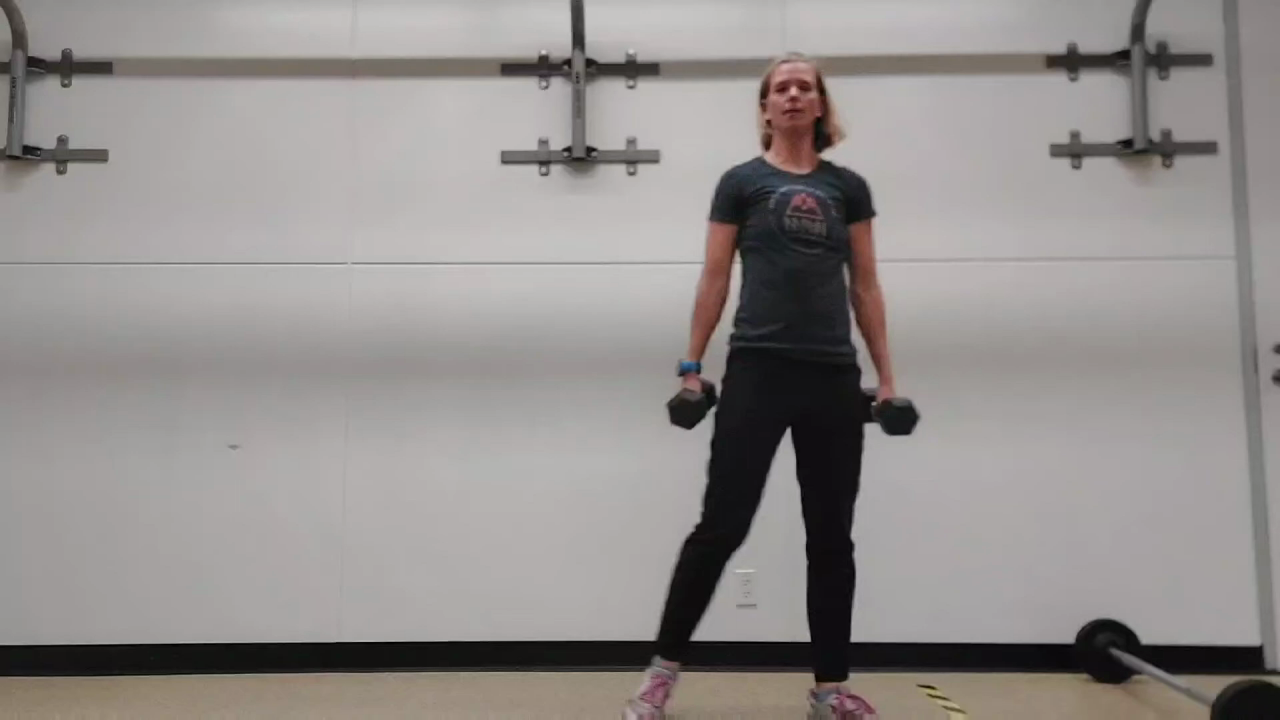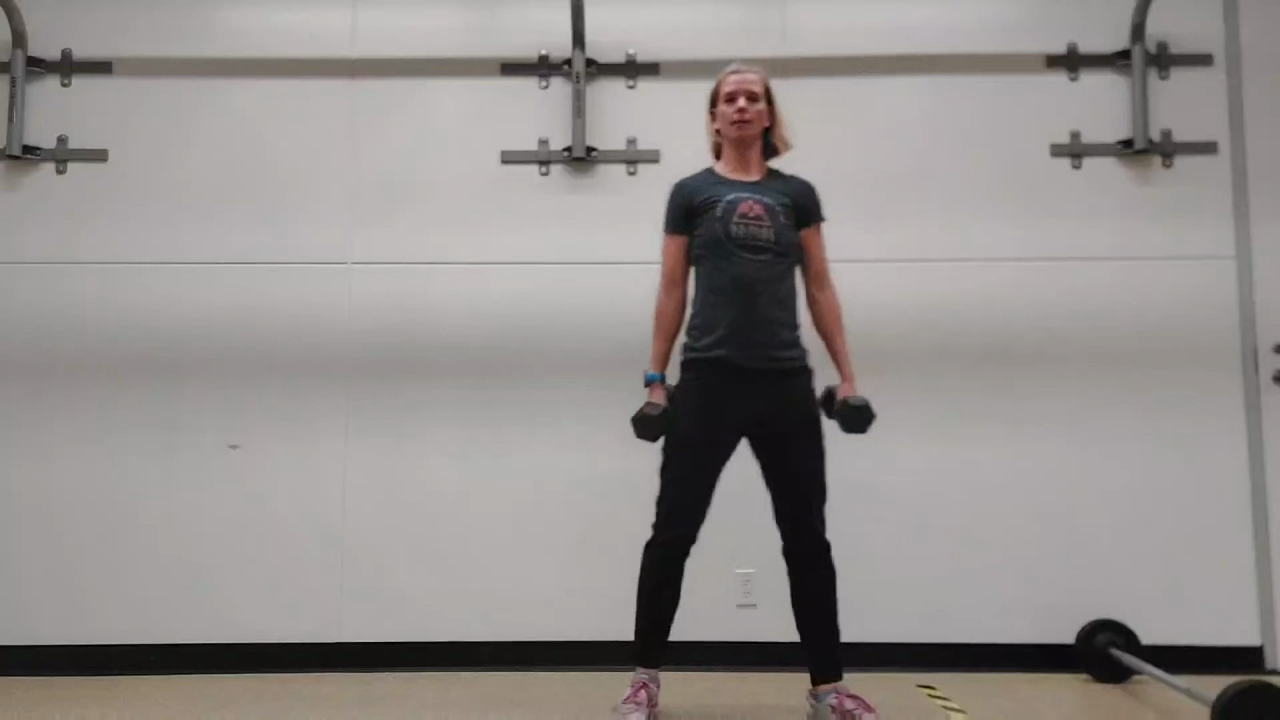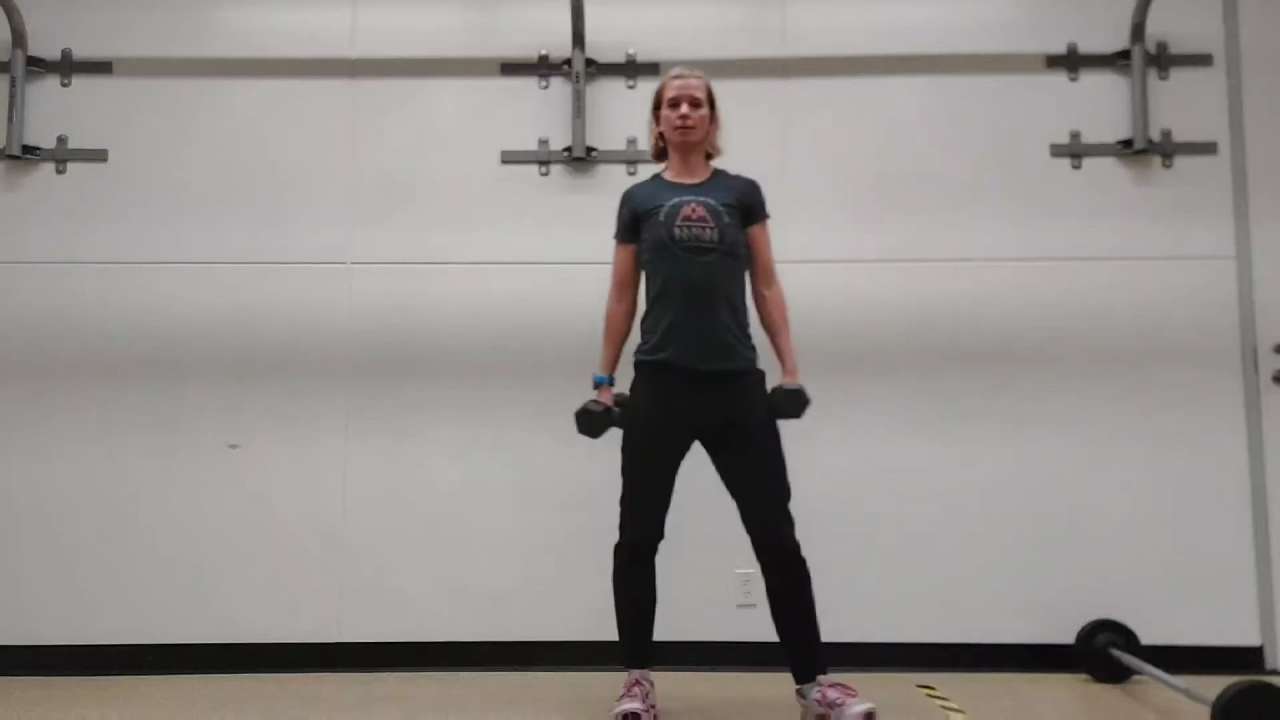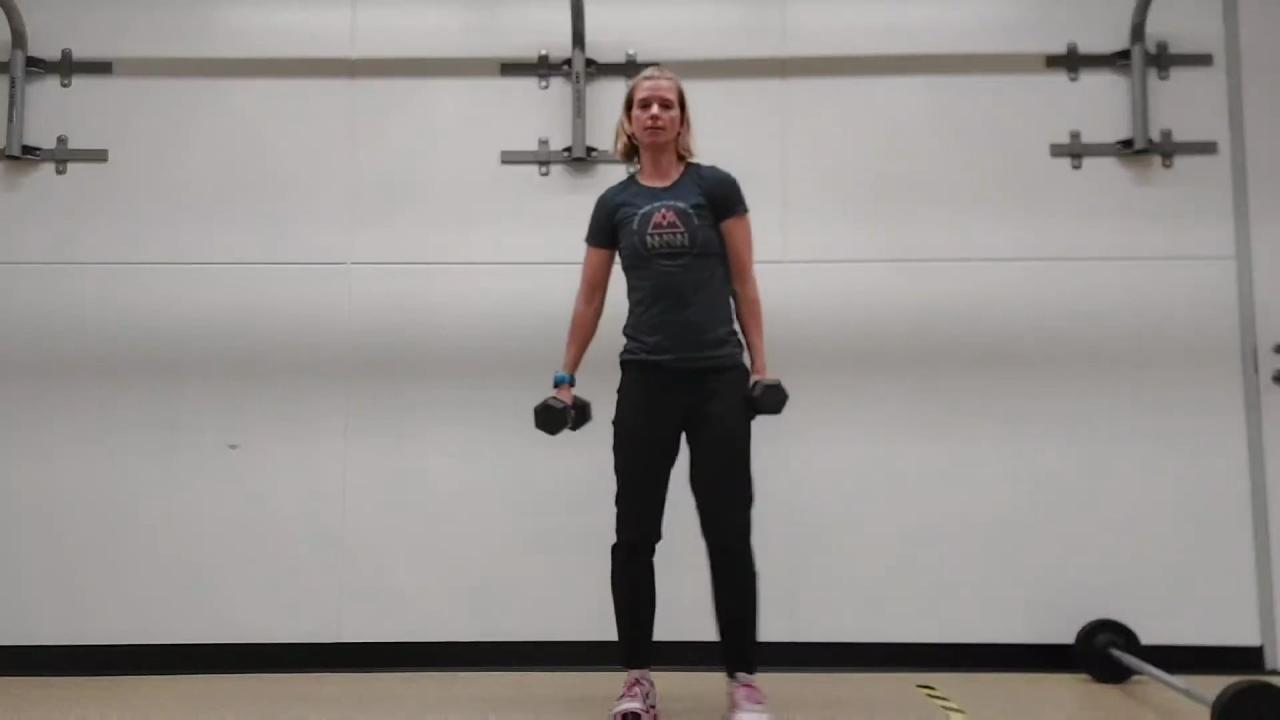
dt=0.2s
person 1, frame 1
left shoulder: (849, 187)
right shoulder: (741, 182)
left elbow: (865, 285)
right elbow: (714, 279)
left wrist: (886, 374)
right wrist: (691, 366)
left hip: (832, 375)
right hip: (759, 369)
left knee: (832, 535)
right knee: (722, 525)
person 1, frame 2
left shoulder: (798, 194)
right shoulder: (688, 193)
left elbow: (819, 289)
right elbow: (671, 292)
left wrist: (847, 374)
right wrist: (655, 379)
left hip: (784, 380)
right hip: (708, 380)
left knee: (807, 539)
right knee: (672, 534)
person 1, frame 3
left shoulder: (741, 192)
right shoulder: (638, 199)
left elbow: (765, 286)
right elbow: (621, 295)
left wrist: (787, 367)
right wrist: (605, 376)
left hip: (733, 383)
right hip: (660, 382)
left knee: (774, 532)
right knee: (638, 535)
person 1, frame 4
left shoulder: (716, 186)
right shoulder: (613, 203)
left elbow: (744, 282)
right elbow: (589, 299)
left wrist: (760, 363)
right wrist: (565, 377)
left hip: (718, 376)
right hip: (646, 378)
left knee: (727, 526)
right knee: (635, 533)
